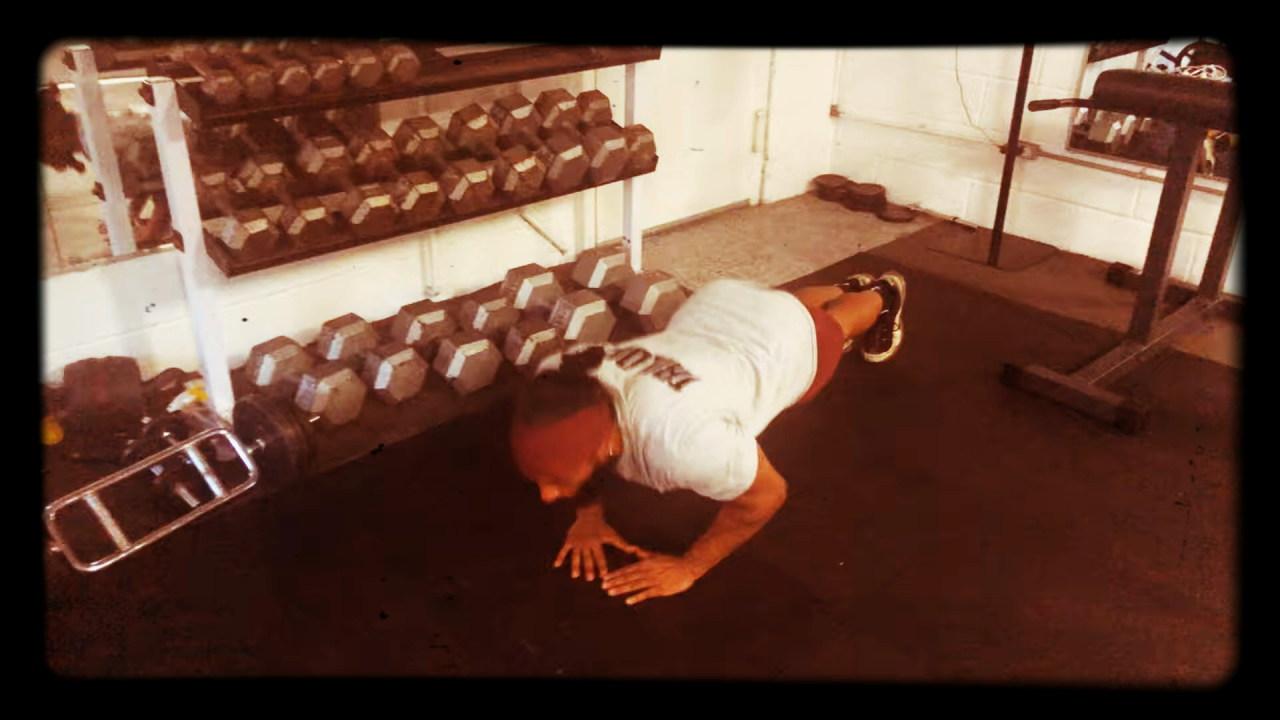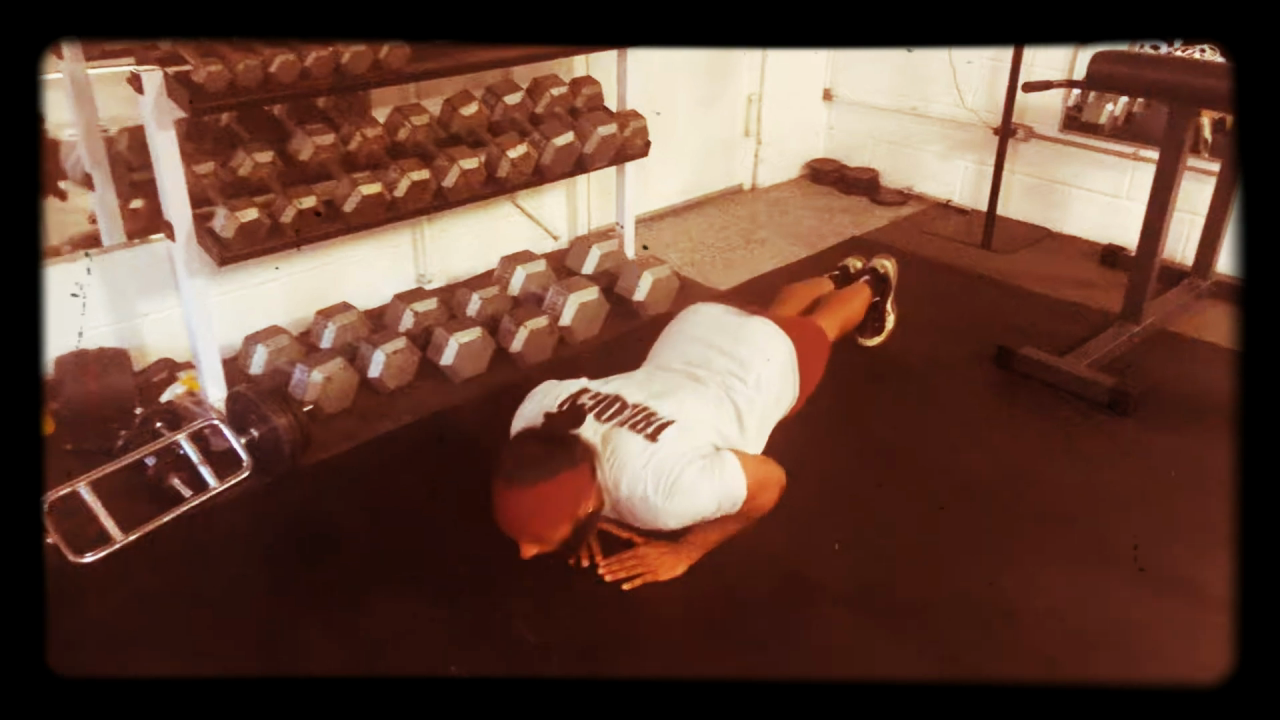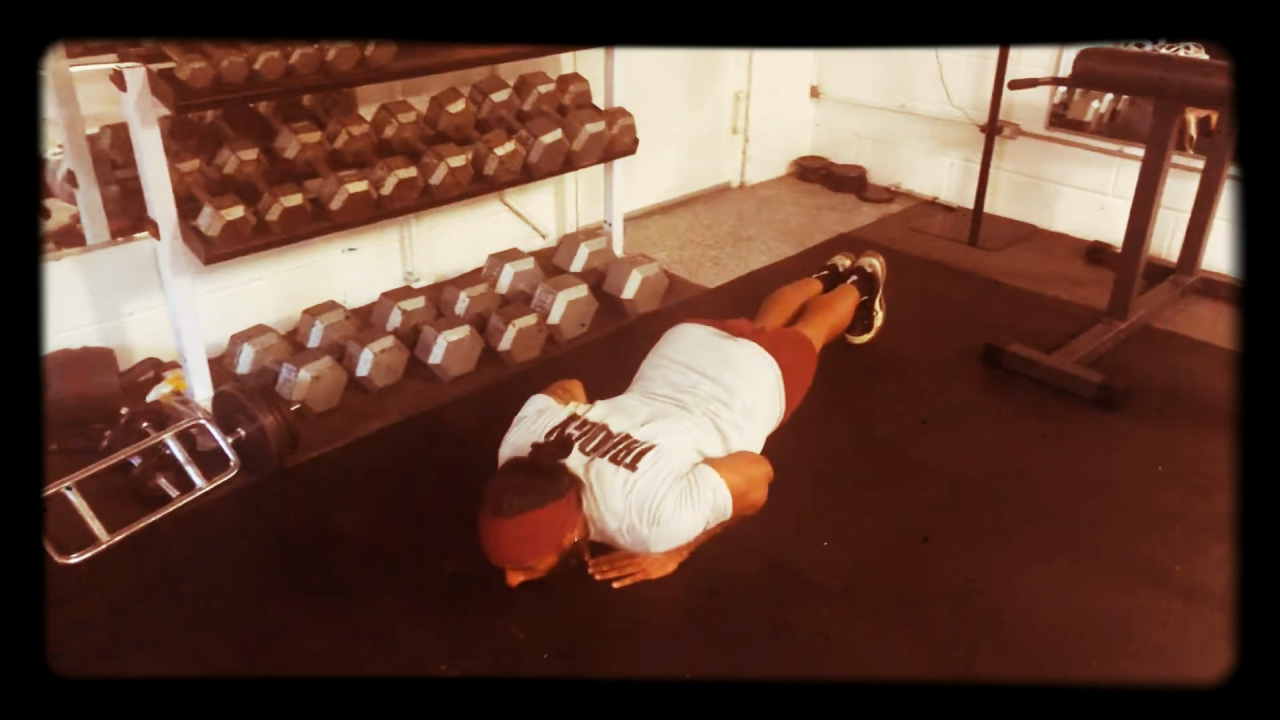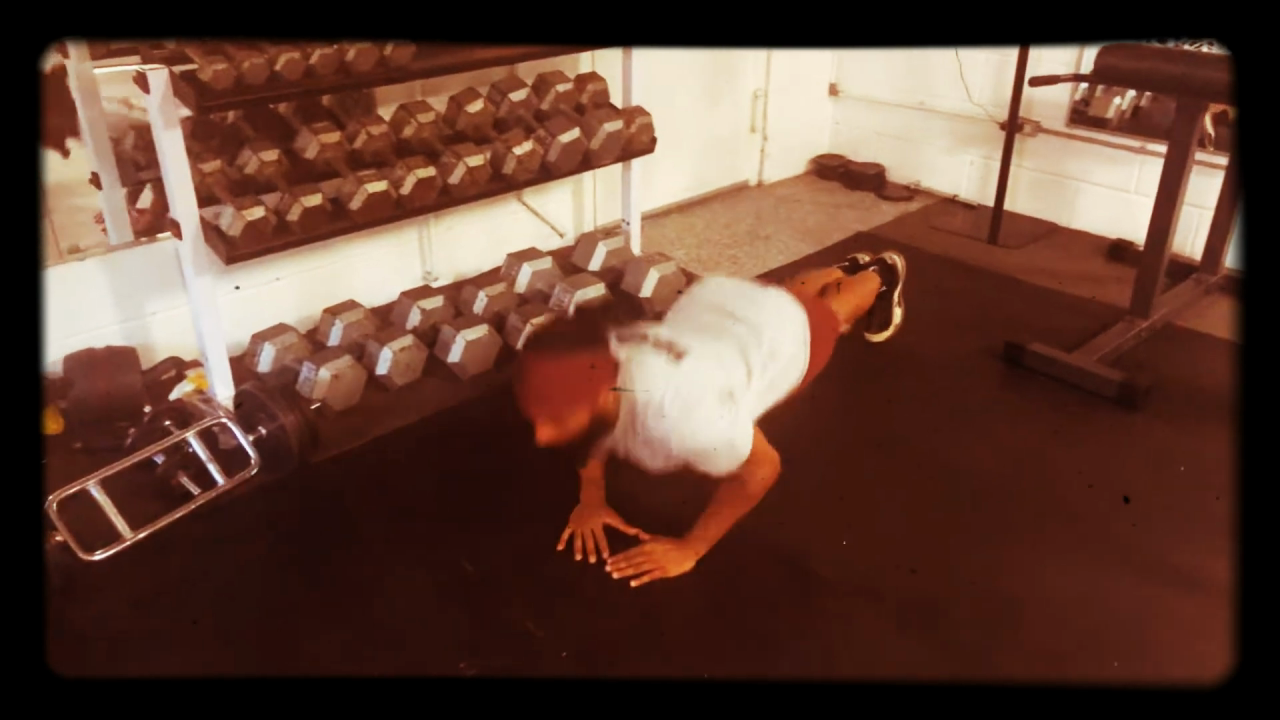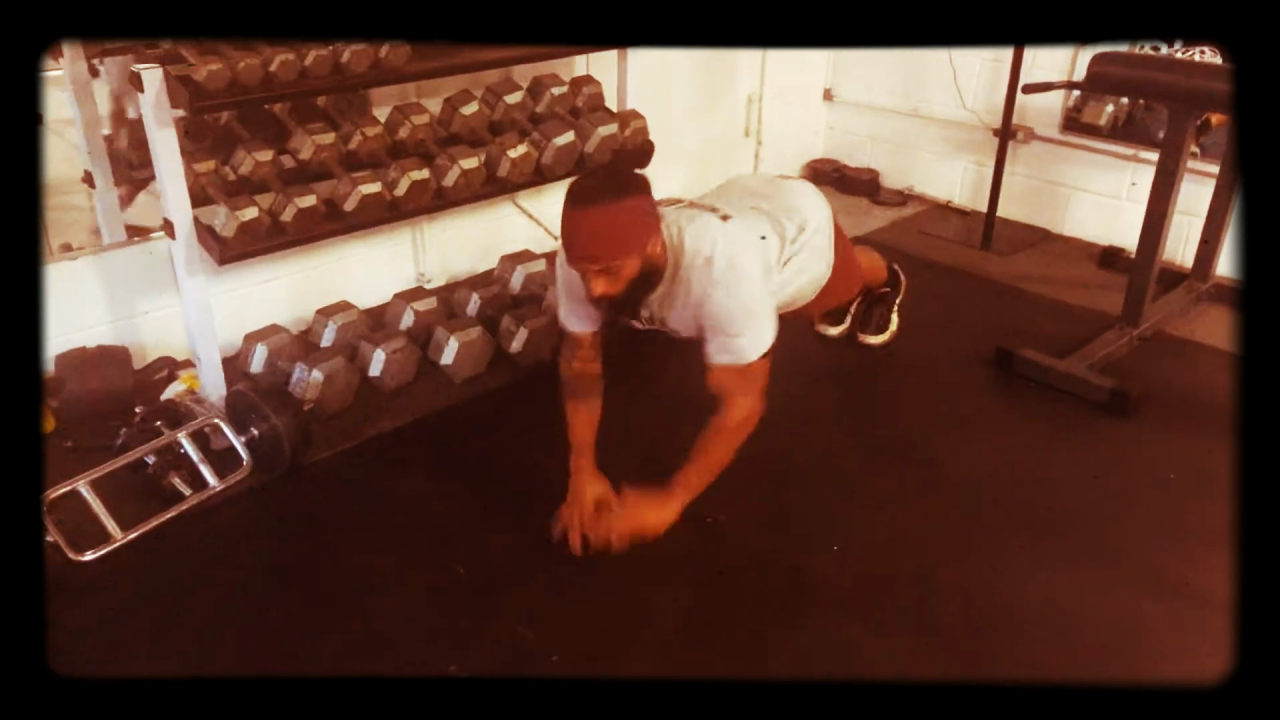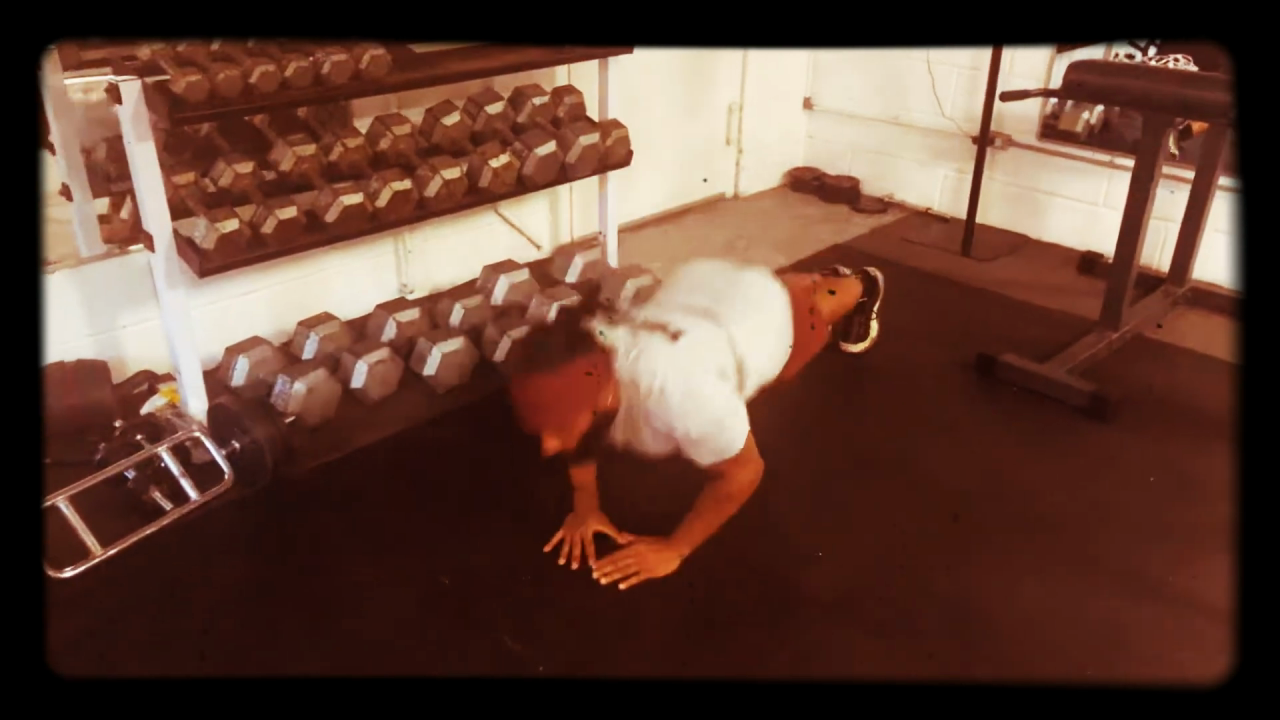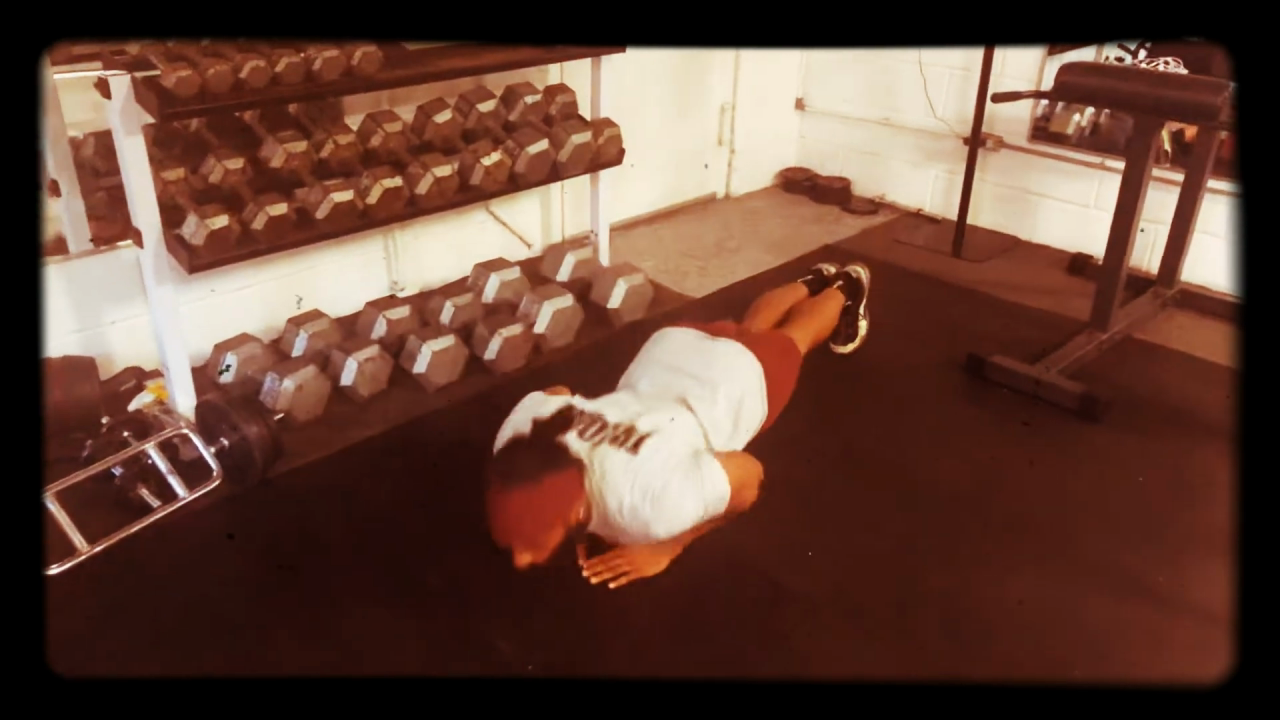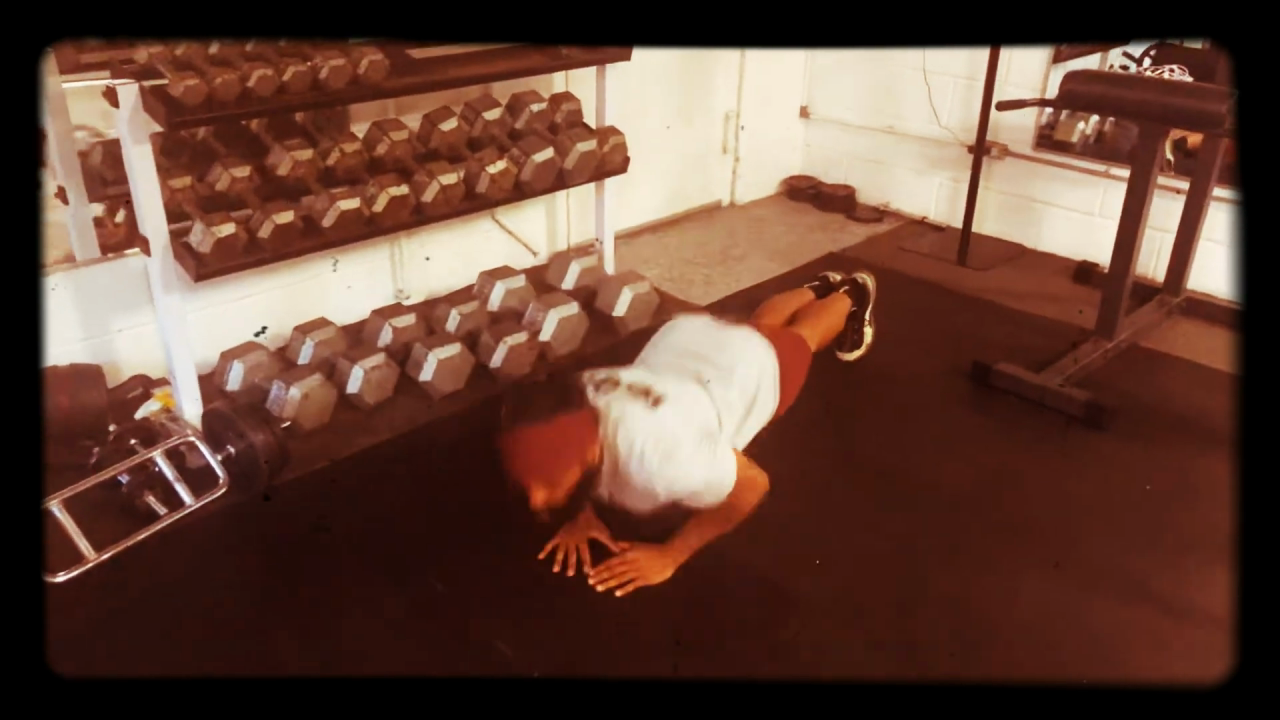
dt=0.3s
person 1, frame 1
left shoulder: (681, 443)
right shoulder: (562, 378)
left elbow: (768, 494)
left wrist: (689, 567)
right wrist: (589, 517)
left hip: (791, 338)
right hip: (717, 304)
left knee: (835, 322)
left ankle: (883, 293)
right ankle: (849, 287)
person 1, frame 2
left shoulder: (661, 489)
right shoulder: (537, 416)
left elbow: (769, 483)
left wrist: (683, 552)
right wrist: (580, 514)
left hip: (772, 359)
right hip: (696, 327)
left knee: (819, 325)
right knee: (783, 310)
left ankle: (873, 281)
right ankle: (840, 274)
person 1, frame 3
left shoulder: (647, 517)
right shoulder: (525, 445)
left elbow: (757, 476)
left wrist: (673, 551)
left hip: (756, 375)
right hip: (688, 347)
left knee: (806, 333)
right knee: (764, 325)
left ankle: (862, 281)
right ankle: (830, 274)
person 1, frame 4
left shoulder: (680, 419)
left elbow: (764, 467)
left wrist: (690, 548)
right wrist: (591, 500)
left hip: (782, 333)
right hip: (707, 301)
left knee: (829, 312)
left ankle: (882, 272)
right ankle: (849, 267)
person 1, frame 5
left shoulder: (721, 269)
right shoulder: (587, 257)
left elbow: (742, 403)
right elbow: (580, 359)
left wrist: (671, 501)
right wrist: (582, 472)
left hip: (805, 221)
left knee: (847, 273)
left ankle: (887, 283)
right ankle: (844, 301)
person 1, frame 6
left shoulder: (682, 397)
right shoulder: (562, 357)
left elbow: (743, 472)
right elbow: (562, 422)
left wrist: (676, 548)
right wrist: (585, 505)
left hip: (765, 307)
right hip: (695, 291)
left knee: (813, 310)
left ankle: (862, 284)
right ankle: (828, 277)
person 1, frame 7
left shoulder: (648, 503)
right shoulder: (519, 437)
left elbow: (749, 476)
left wrist: (664, 550)
left hip: (741, 374)
right hip: (673, 348)
left knee: (789, 337)
right knee: (751, 327)
left ankle: (847, 287)
right ankle: (815, 280)
person 1, frame 8
left shoulder: (663, 461)
left elbow: (753, 485)
left wrist: (670, 556)
right wrist: (579, 515)
left hip: (752, 370)
right hip: (680, 339)
left knee: (799, 337)
right knee: (762, 324)
left ankle: (851, 293)
right ankle: (820, 286)
